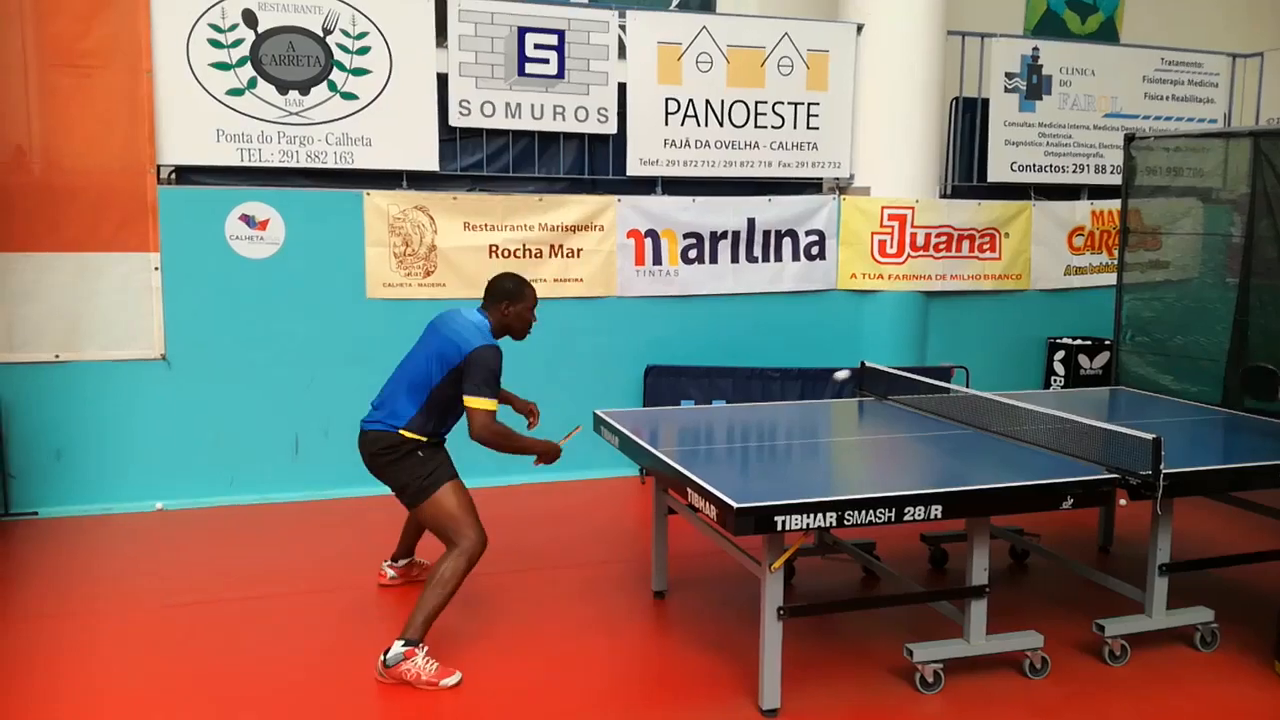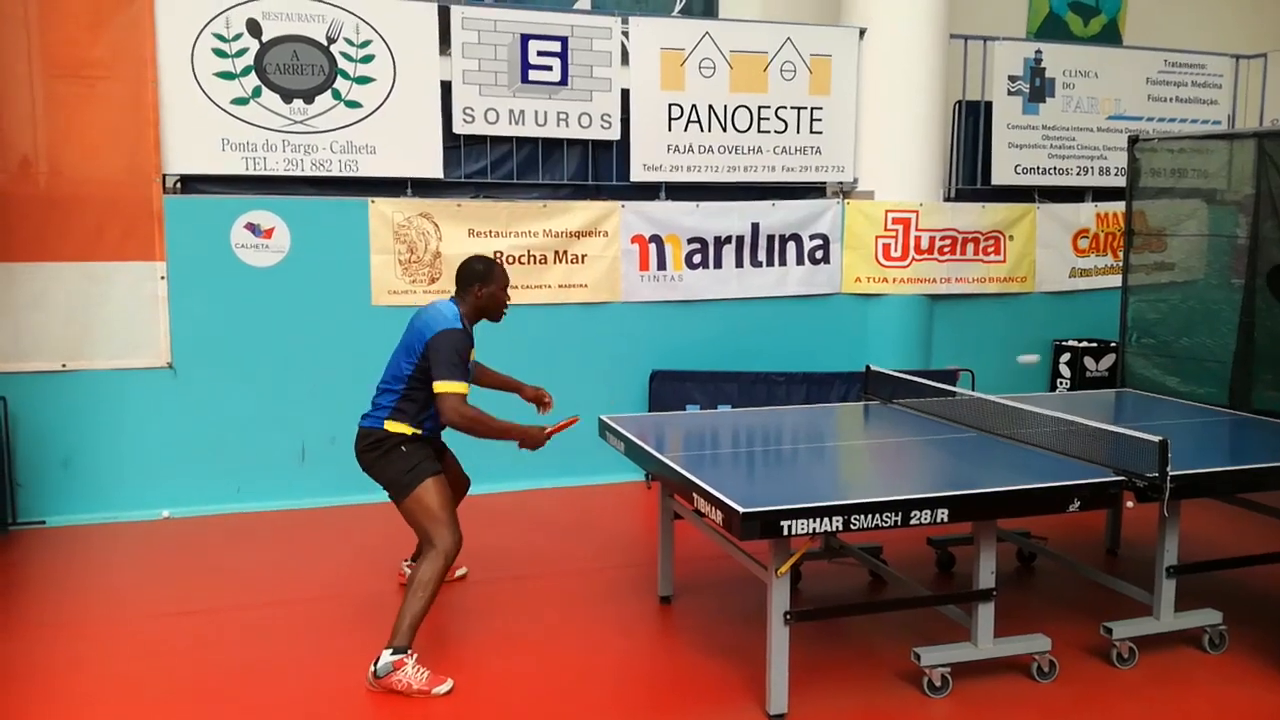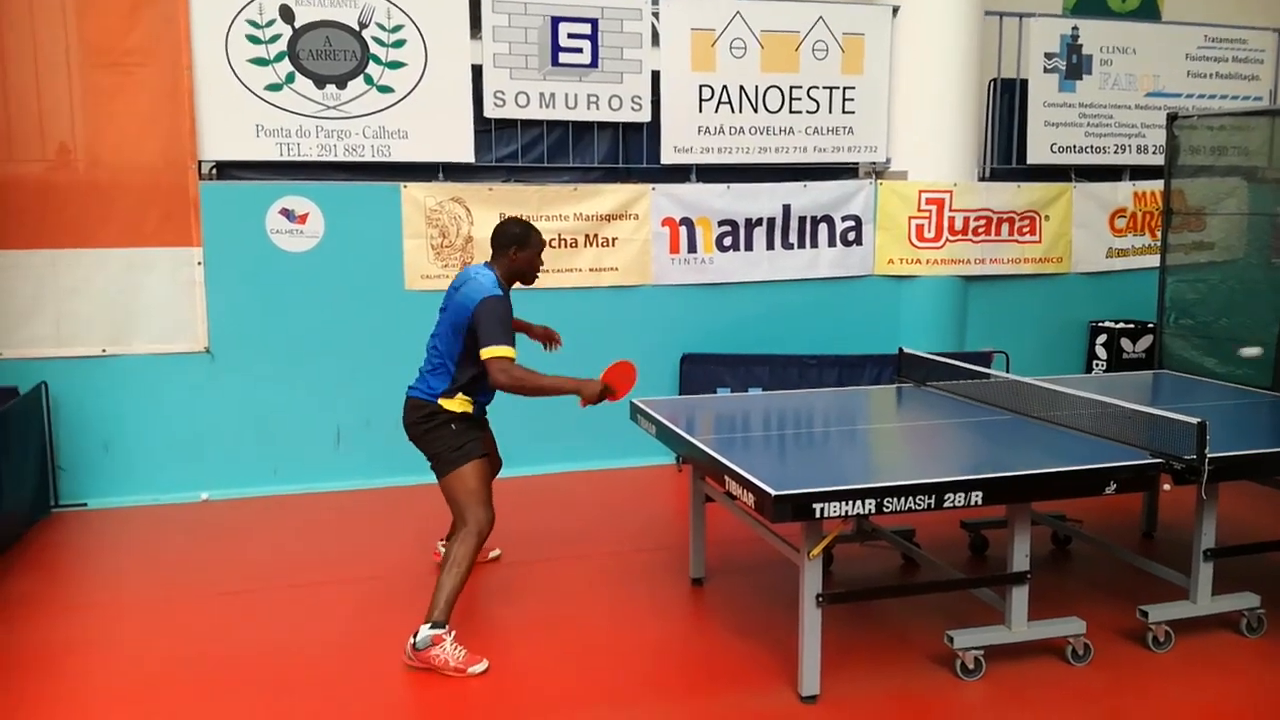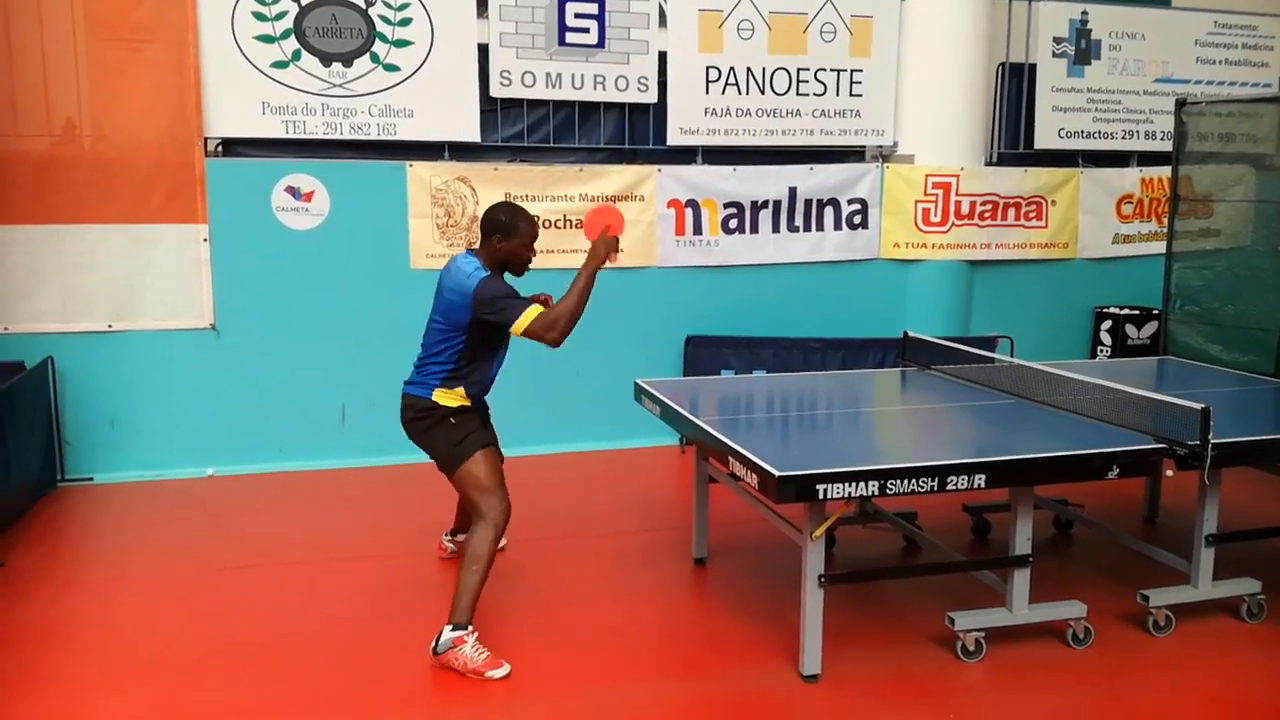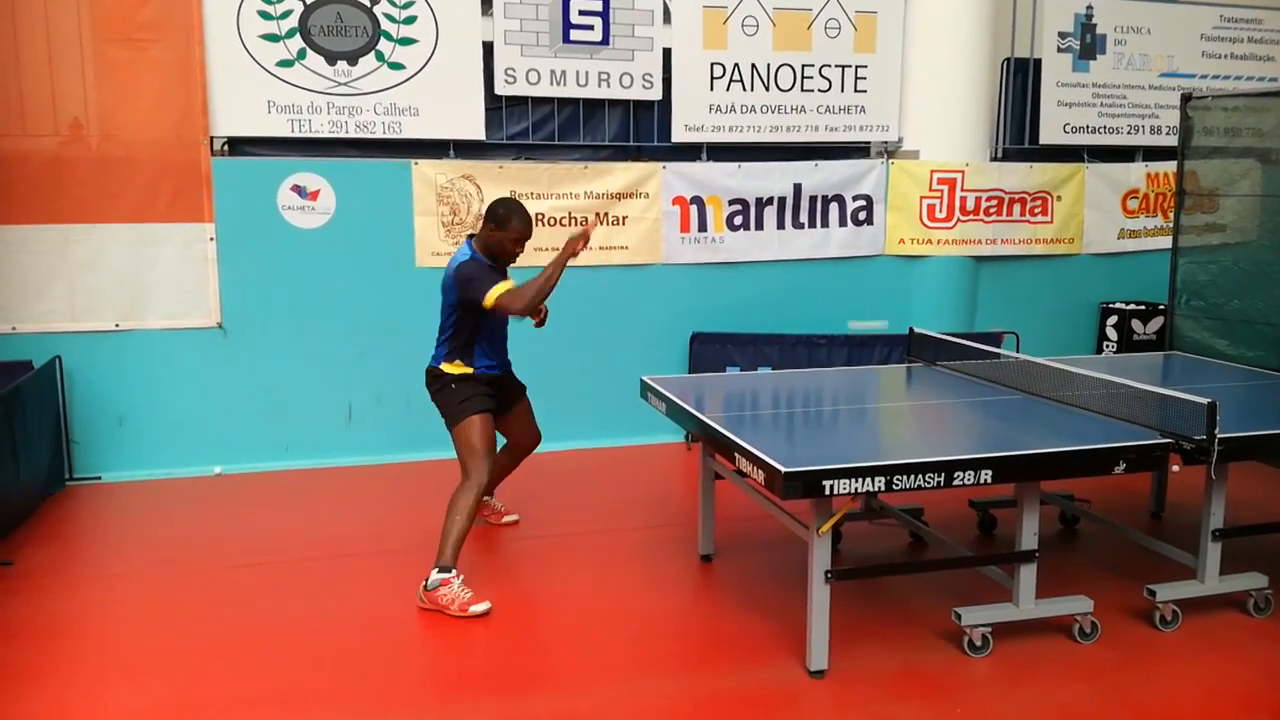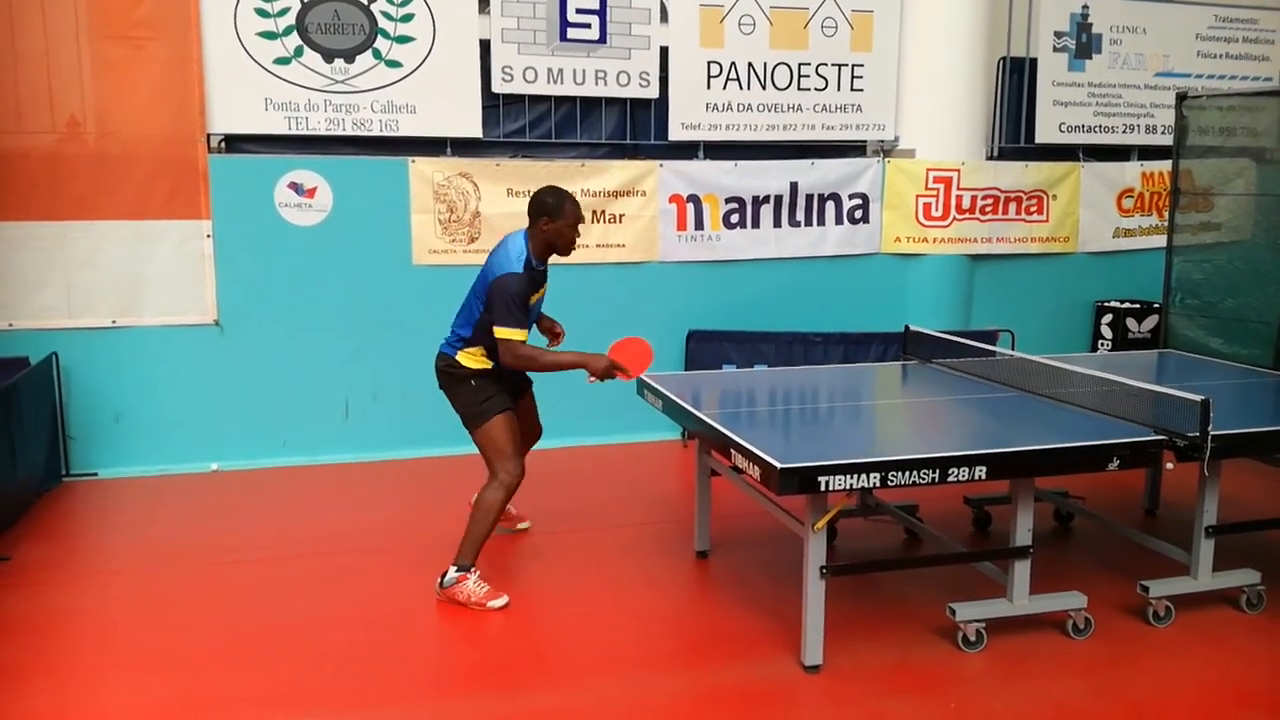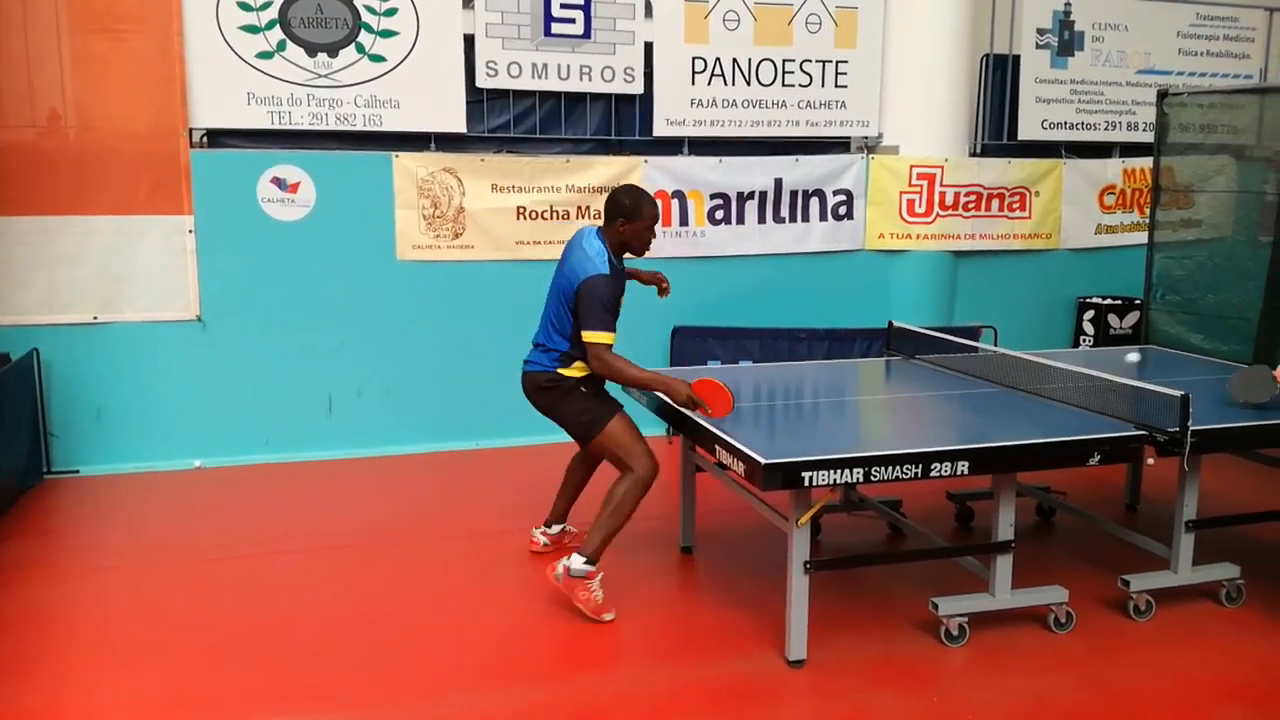
dt=0.7s
person 1, frame 1
left shoulder: (455, 318)
right shoulder: (484, 349)
right elbow: (483, 430)
left wrist: (511, 399)
right wrist: (541, 447)
left hip: (383, 432)
right hip: (398, 444)
left knee: (434, 493)
right knee: (469, 541)
left ankle: (399, 564)
right ankle: (403, 653)
person 1, frame 2
left shoulder: (447, 314)
right shoulder: (450, 333)
left elbow: (466, 369)
right elbow: (455, 412)
left wrist: (521, 389)
right wrist: (519, 433)
left hip: (412, 433)
right hip: (391, 440)
left knee: (456, 485)
right knee: (446, 541)
left ankle: (417, 563)
right ankle: (393, 662)
person 1, frame 3
left shoulder: (475, 277)
right shoulder: (491, 300)
right elbow: (502, 375)
left wrist: (527, 328)
right wrist: (578, 386)
left hip: (450, 407)
right hip: (441, 414)
left knee: (488, 467)
right knee: (478, 520)
left ankle: (451, 546)
right ankle: (430, 637)
person 1, frame 4
left shoulder: (465, 264)
right shoulder: (485, 288)
right elbow: (555, 329)
left wrist: (526, 305)
right wrist: (593, 260)
left hip: (455, 402)
right hip: (440, 411)
left knee: (490, 467)
right knee: (493, 511)
left ankle: (458, 539)
right ankle: (454, 638)
person 1, frame 5
left shoulder: (490, 260)
right shoulder: (467, 270)
right elbow: (518, 303)
left wrist: (534, 308)
right wrist: (564, 256)
left hip: (494, 374)
right hip: (458, 380)
left knee: (527, 439)
right knee: (478, 473)
left ankle: (481, 500)
right ankle: (440, 581)
person 1, frame 6
left shoulder: (524, 245)
right shoulder: (514, 275)
right elbow: (515, 355)
left wrist: (541, 320)
right wrist: (583, 361)
left hip: (491, 363)
right hip: (469, 370)
left knee: (528, 433)
right knee: (507, 472)
left ankle: (495, 508)
right ankle: (457, 576)
person 1, frame 7
left shoulder: (589, 237)
right shoulder: (598, 280)
right elbow: (600, 359)
left wrist: (639, 275)
right wrist: (666, 384)
left hip: (552, 371)
right hip: (561, 380)
left knee: (599, 444)
right knee: (641, 468)
left ankle: (551, 530)
right ankle: (580, 567)
